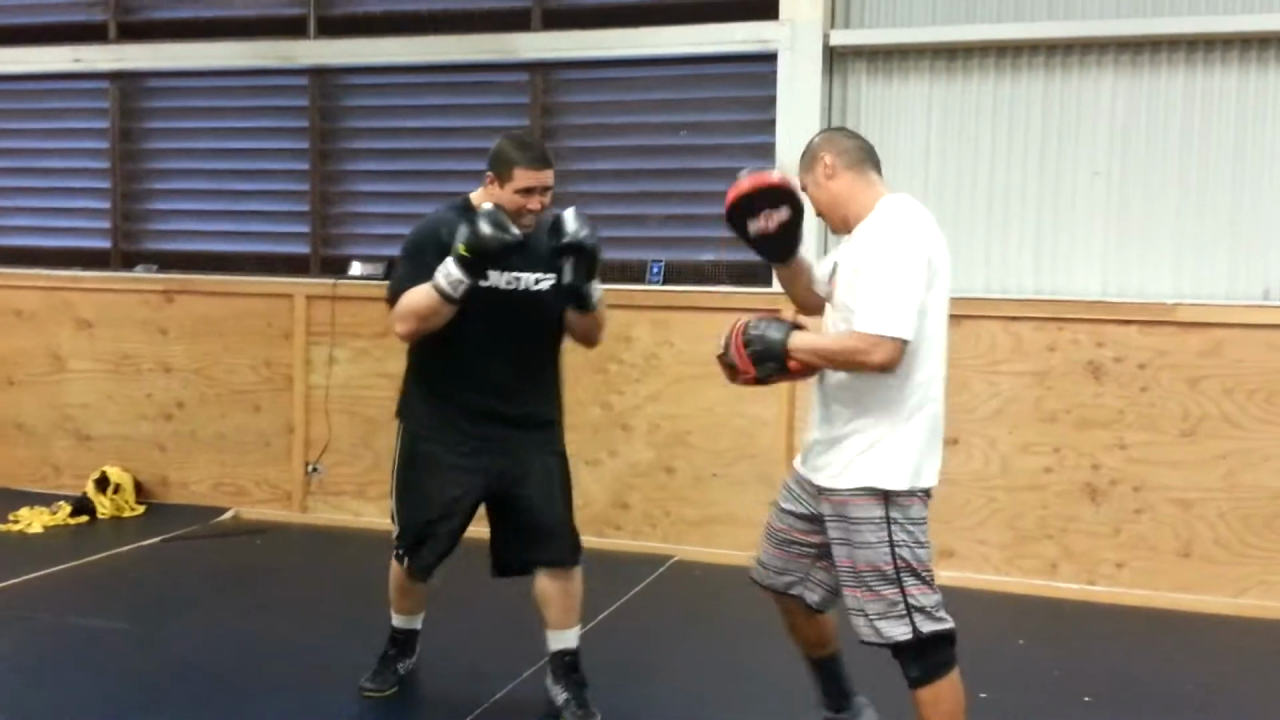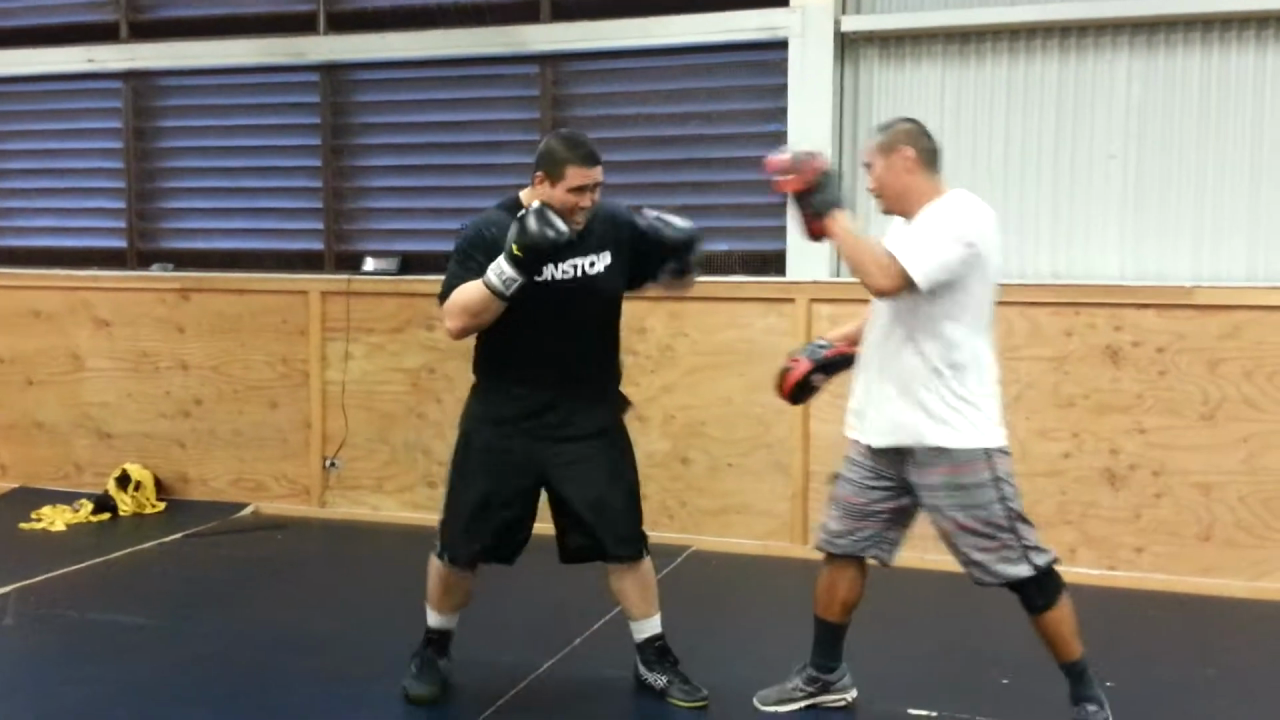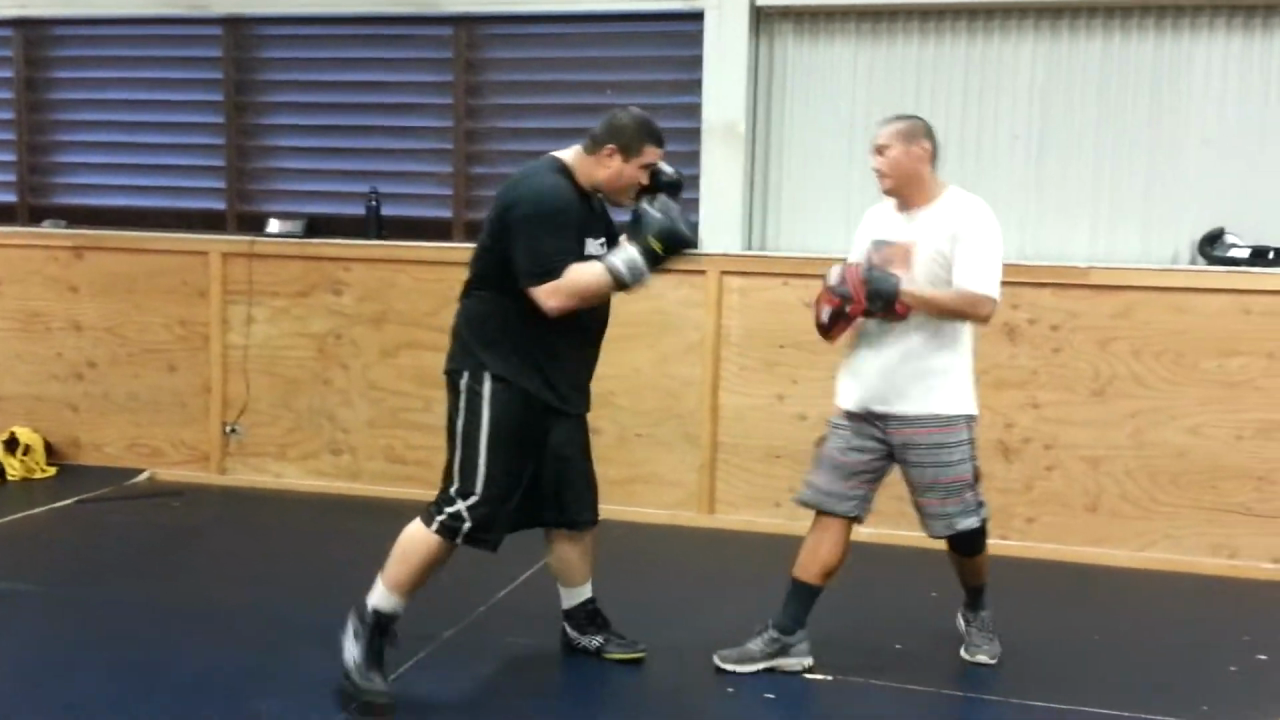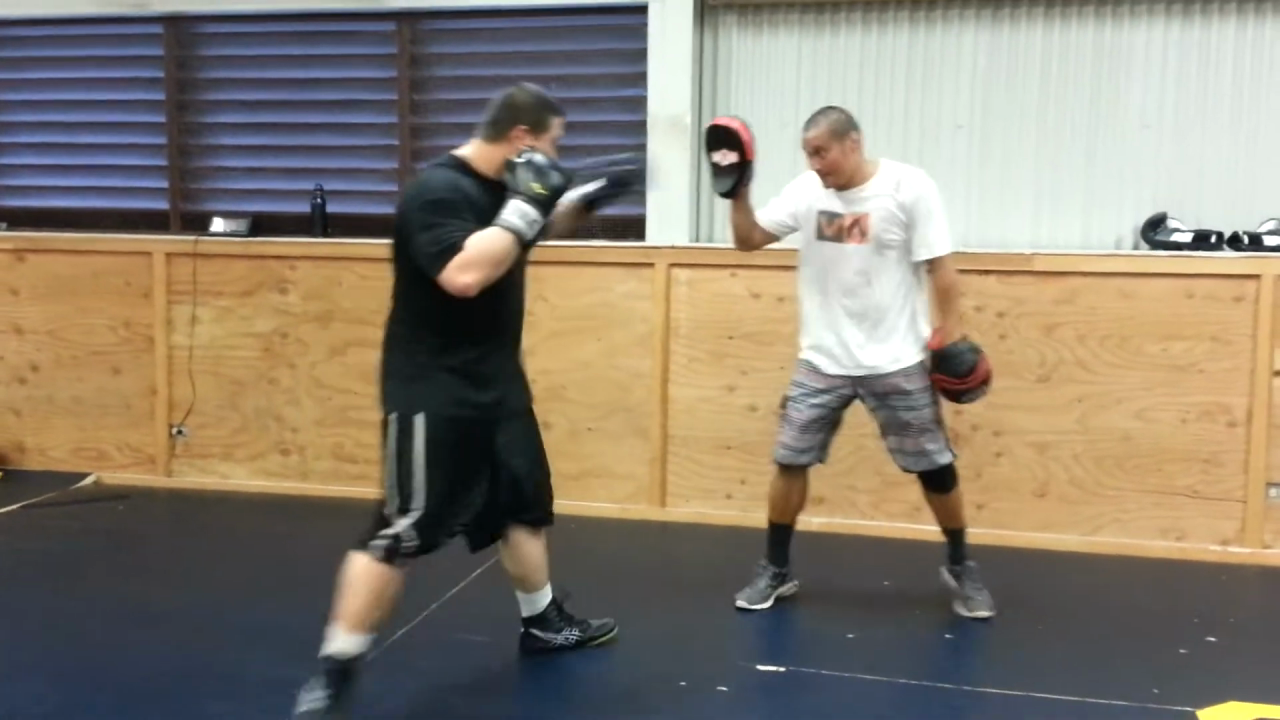
dt=1s
person 1, frame 1
left shoulder: (549, 239)
right shoulder: (437, 232)
left elbow: (588, 334)
right elbow: (405, 323)
left wrist: (582, 279)
right wrist: (463, 262)
left hip: (529, 426)
right hip: (441, 426)
left knee: (558, 547)
right knee: (413, 548)
right ankle: (400, 647)
person 1, frame 2
left shoulder: (613, 223)
right shoulder: (487, 232)
left elbow: (674, 279)
right elbow: (455, 323)
left wrist: (679, 251)
right wrist: (515, 261)
left hip: (591, 422)
right hip: (503, 422)
left knee: (624, 543)
right knee: (460, 544)
left ankle: (654, 659)
right ankle: (433, 650)
person 1, frame 3
left shoulder: (589, 199)
right shoulder: (539, 195)
left elbow: (612, 279)
right elbow: (555, 295)
left wrist: (650, 223)
right wrist: (642, 251)
left hip: (555, 381)
right hip: (498, 374)
left knee: (574, 508)
right knee: (466, 510)
left ankle: (583, 624)
right ankle: (370, 625)
person 1, frame 4
left shoulder: (491, 180)
right shoulder: (438, 191)
left elbow: (549, 215)
right elbow: (466, 274)
left wrist: (592, 195)
right wrist: (529, 205)
left hip: (494, 381)
right hip: (435, 389)
left knee: (525, 505)
right knee: (402, 531)
left ankle: (544, 620)
person 2, frame 1
left shoulder: (899, 229)
right shoulder: (855, 239)
left elbow: (881, 348)
right elbow: (814, 300)
left wrist: (790, 344)
right wrist: (781, 247)
left hip: (880, 465)
right hip: (827, 456)
left knee: (914, 633)
right knee: (789, 583)
person 2, frame 2
left shoulder: (963, 218)
right shoulder: (906, 227)
left elbow: (886, 281)
left wrist: (830, 209)
right wrist: (832, 344)
left hip: (955, 438)
right hip: (881, 432)
left knee: (1025, 572)
right knee: (842, 549)
person 2, frame 3
left shoulder: (968, 215)
right shoulder: (876, 218)
left elbow: (981, 305)
left wrist: (898, 295)
right wrist: (838, 305)
left hip: (936, 405)
right hip: (864, 399)
left knee: (962, 526)
right knee: (829, 508)
left ankle: (976, 614)
right ankle: (785, 637)
person 2, frame 4
left shoulder: (908, 186)
right shoulder: (806, 191)
left elbow: (941, 262)
right elbow: (747, 239)
left wrist: (951, 332)
right wrist: (737, 189)
left hip: (896, 362)
right hip: (823, 359)
left knee: (935, 465)
right knee: (790, 460)
left ankle: (961, 568)
right ankle: (775, 571)
